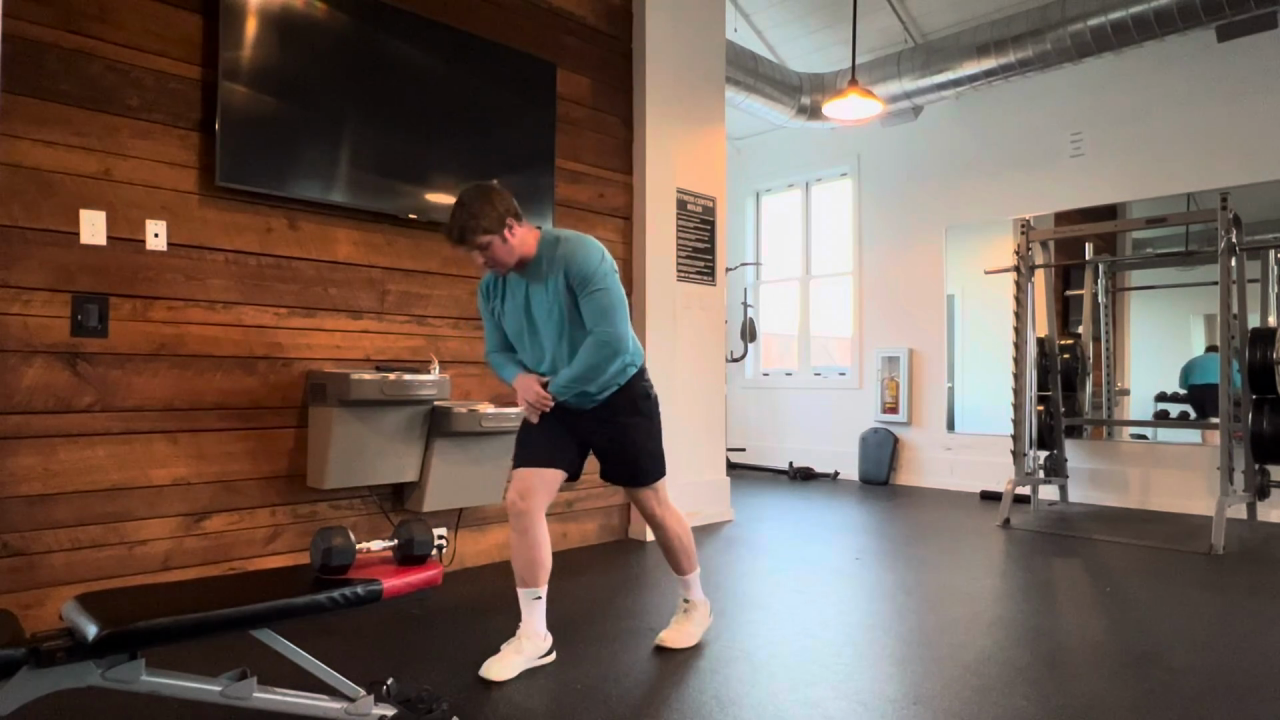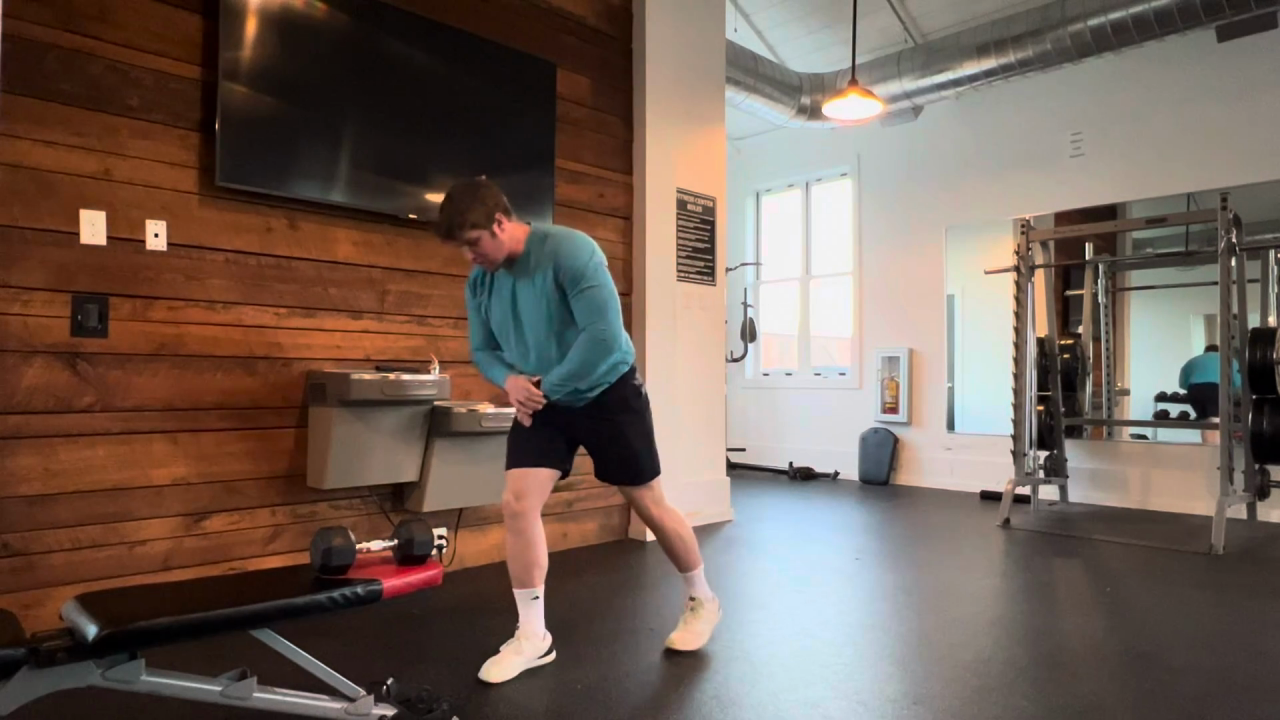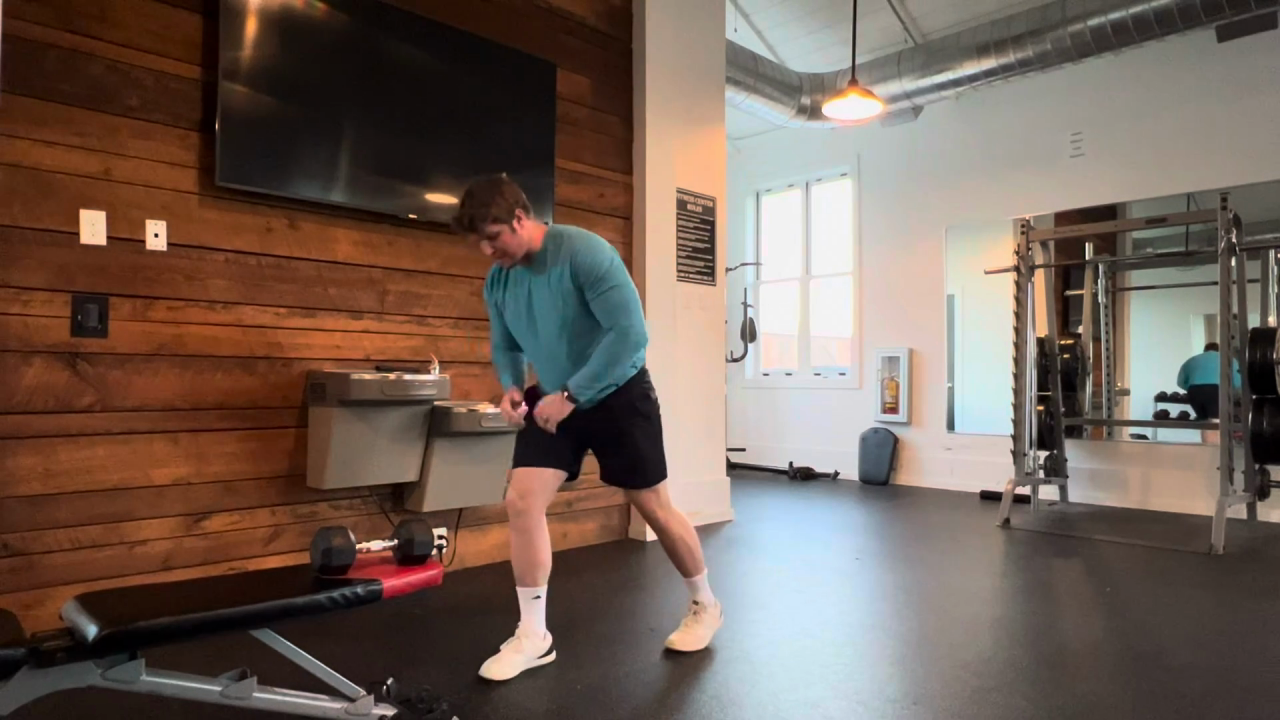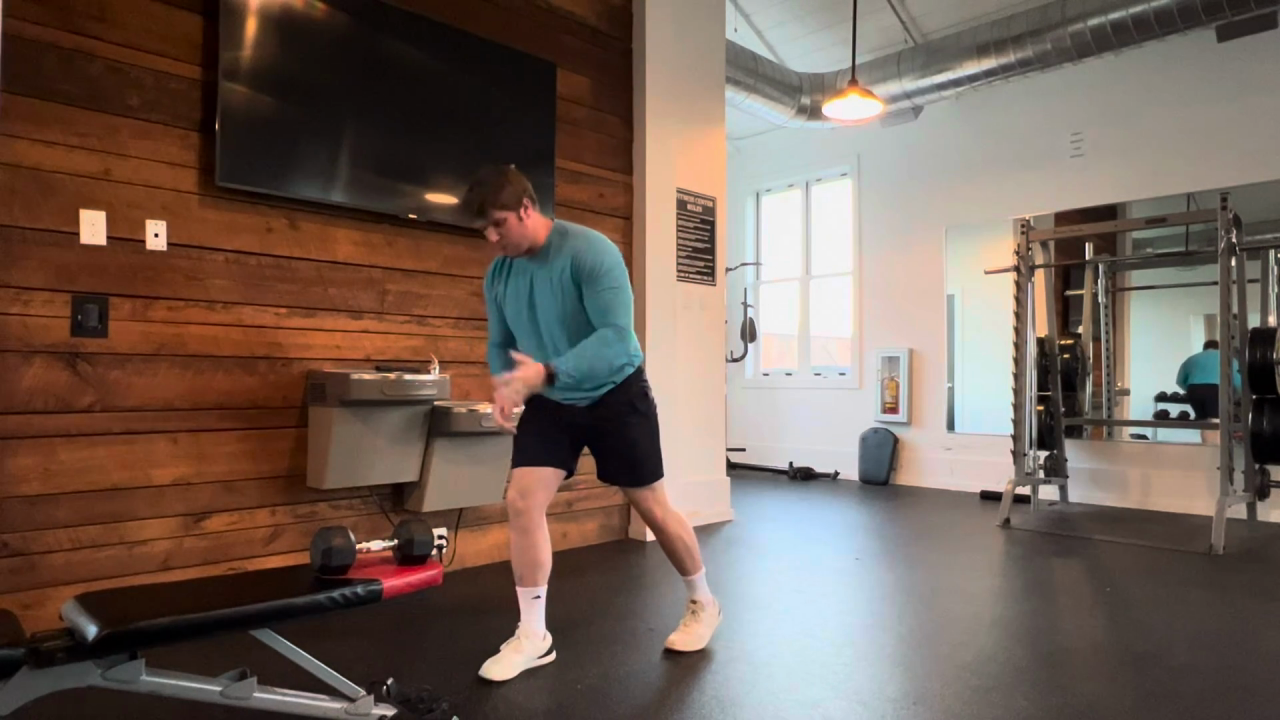
dt=0.4s
person 1, frame 1
left shoulder: (579, 255)
right shoulder: (492, 287)
left elbow: (613, 339)
right elbow: (497, 350)
left wrist: (555, 388)
right wrist: (519, 378)
left hip: (618, 394)
right hip: (553, 405)
left knee: (652, 505)
right knee: (522, 503)
left ankle: (695, 603)
right ankle: (533, 636)
person 1, frame 2
left shoulder: (570, 251)
right shoulder: (480, 283)
left elbow: (605, 335)
right elbow: (482, 349)
left wrist: (548, 386)
right wrist: (508, 378)
left hip: (609, 392)
right hip: (544, 403)
left knee: (648, 504)
right knee: (517, 504)
left ankle: (702, 600)
right ankle: (532, 637)
person 1, frame 3
left shoulder: (585, 253)
right shoulder: (497, 281)
left elbow: (630, 332)
right elbow: (505, 346)
left wrist: (572, 395)
right wrist: (512, 386)
left hip: (619, 395)
right hip: (553, 402)
left knee: (654, 507)
right knee: (522, 503)
left ankle: (705, 606)
right ankle: (533, 636)
person 1, frame 4
left shoulder: (589, 250)
right shoulder: (498, 274)
left elbow: (616, 335)
right elbow: (501, 347)
left wrist: (544, 372)
right wrist: (507, 388)
left hip: (616, 394)
right hip: (552, 402)
left knee: (651, 506)
right knee: (521, 502)
left ankle: (703, 604)
right ankle: (533, 637)
